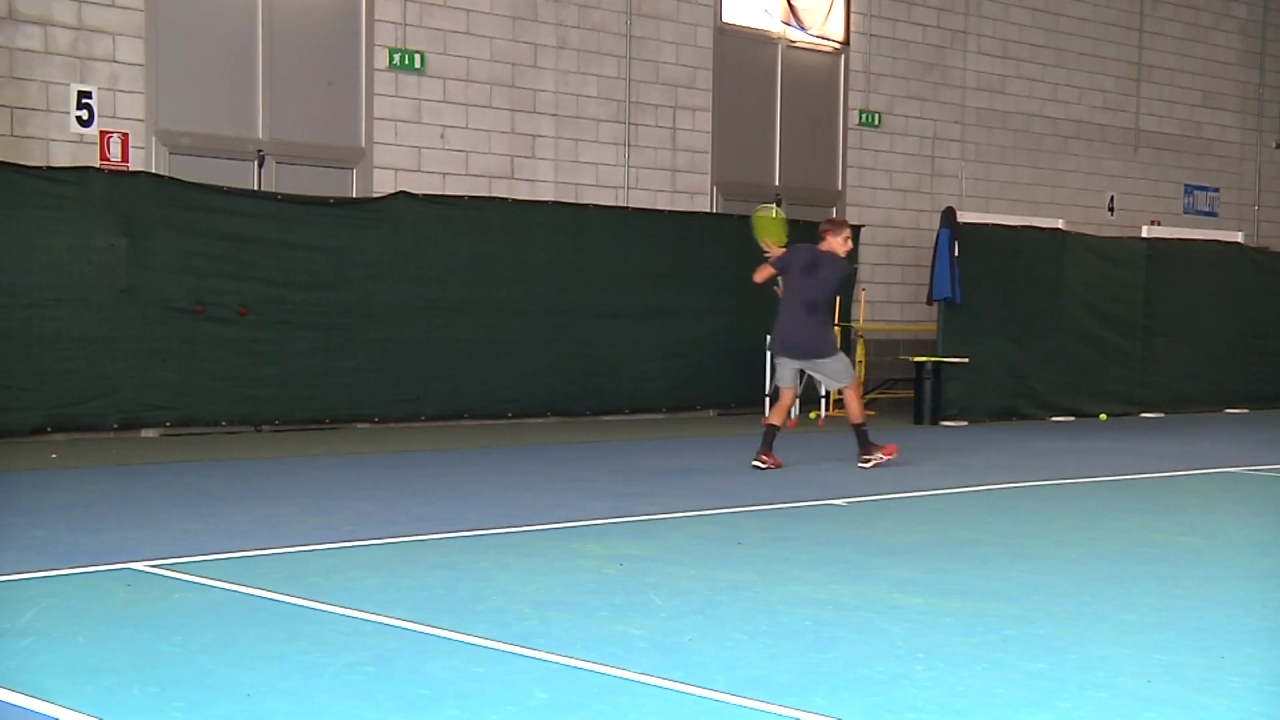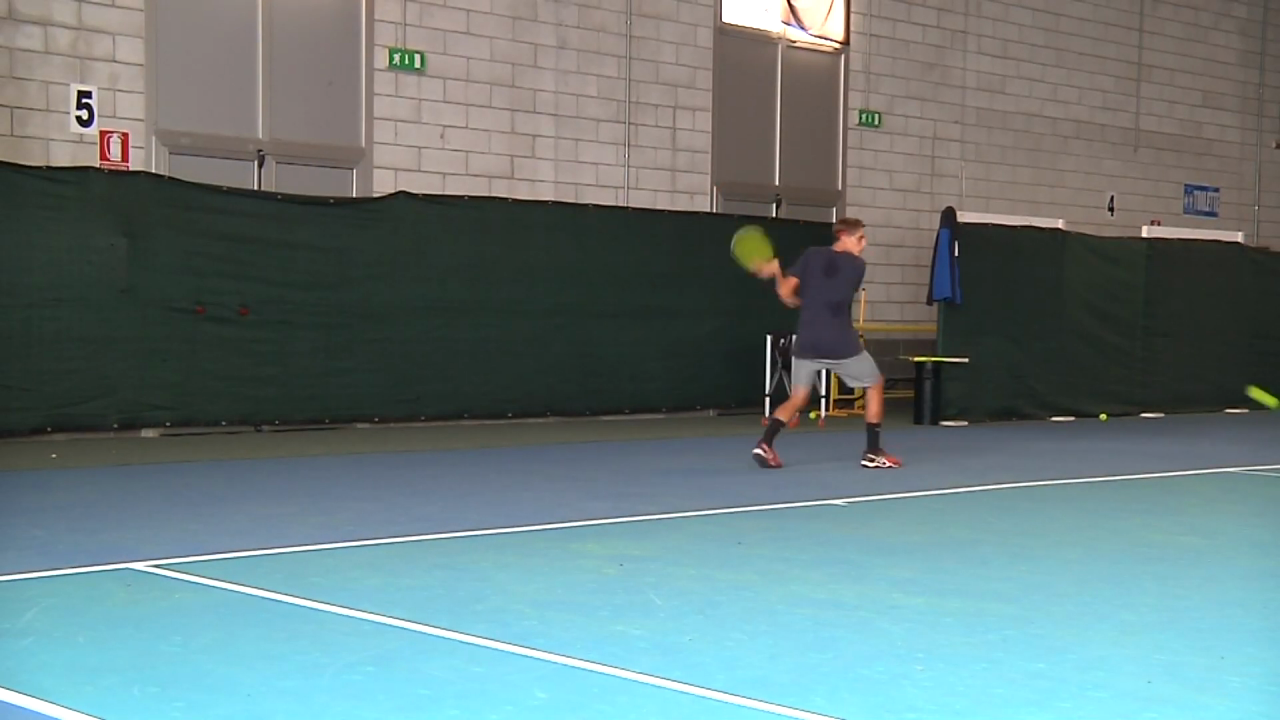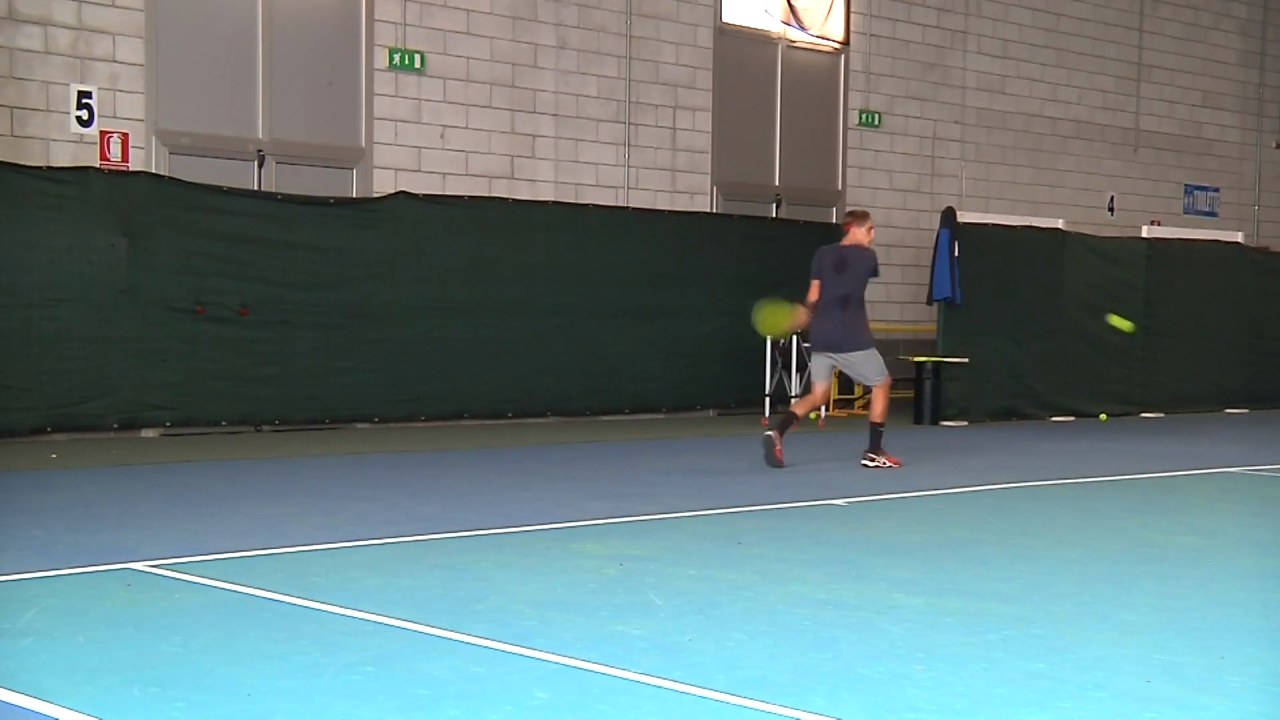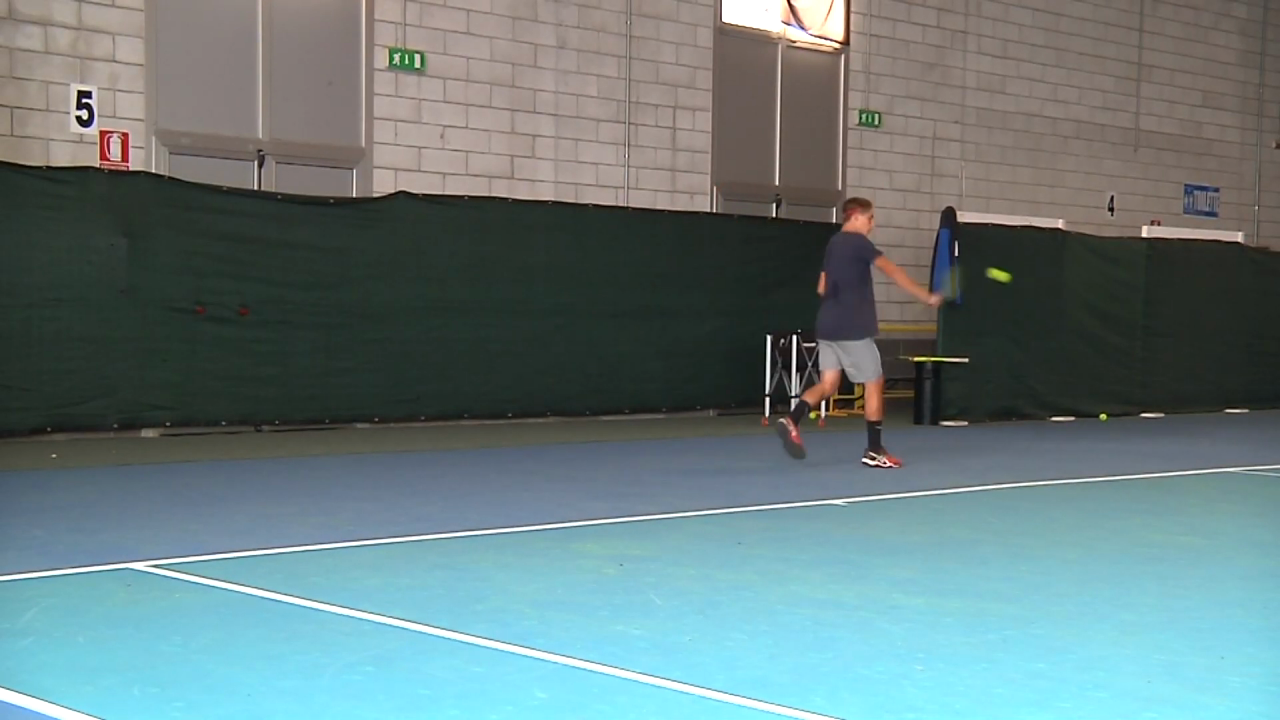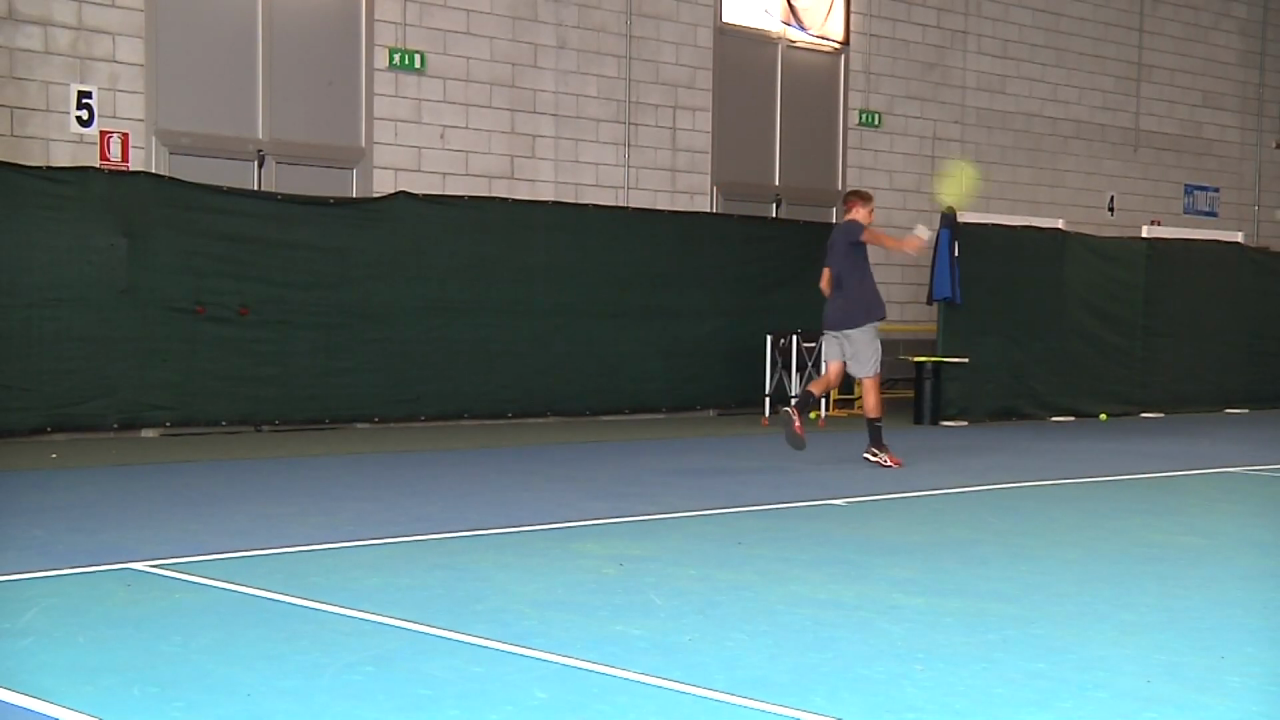
dt=0.1s
person 1, frame 1
left shoulder: (795, 252)
right shoulder: (841, 267)
left elbow: (758, 278)
left wrist: (776, 258)
left hip: (784, 339)
right hip: (818, 342)
left knee: (786, 397)
right knee: (851, 387)
left ankle: (764, 453)
right ankle: (867, 450)
person 1, frame 2
left shoulder: (811, 256)
right shoulder: (858, 265)
left elbow: (785, 292)
left wrist: (776, 273)
left hip: (807, 341)
right hip: (843, 343)
left knee: (798, 398)
right knee: (875, 385)
left ankle: (765, 443)
right ankle: (873, 452)
person 1, frame 3
left shoulder: (823, 254)
right shoulder: (868, 257)
left elbow: (813, 297)
left wrist: (807, 315)
left hip: (821, 336)
right hip: (853, 338)
left knee: (817, 396)
right knee: (882, 385)
left ankle: (776, 431)
right ankle: (874, 452)
person 1, frame 4
left shoulder: (835, 242)
right shoulder: (857, 241)
right elbow: (892, 270)
right wrist: (925, 296)
left hip: (827, 324)
right hip: (853, 328)
left knee: (827, 384)
right knee: (874, 384)
left ankle: (792, 419)
right ankle: (874, 451)
person 1, frame 5
left shoulder: (838, 235)
right shoulder: (850, 227)
left elbow: (824, 284)
right elbow: (870, 236)
right wrist: (902, 244)
left hip: (835, 316)
right hip: (857, 318)
left knee: (832, 376)
right knee: (870, 380)
left ankle: (796, 410)
right ankle: (876, 447)
